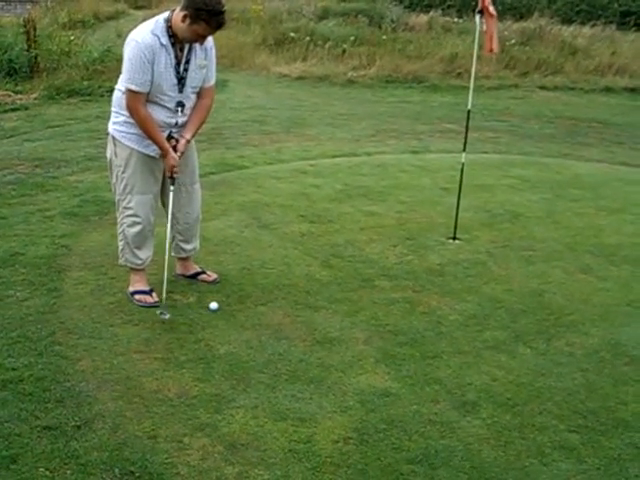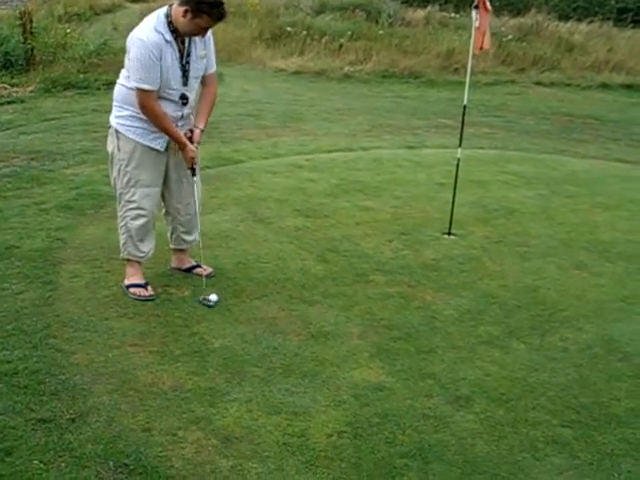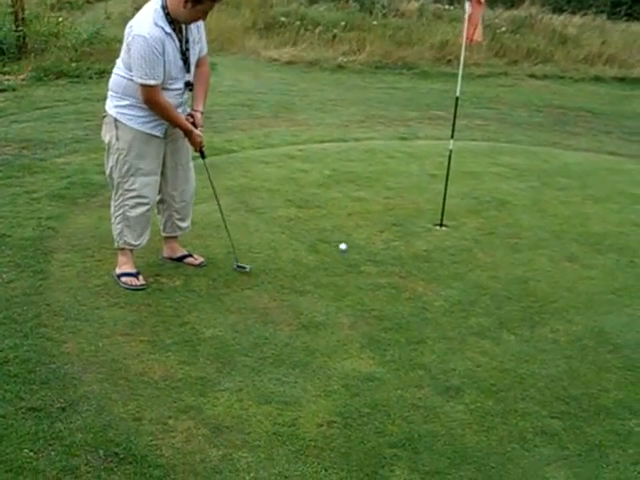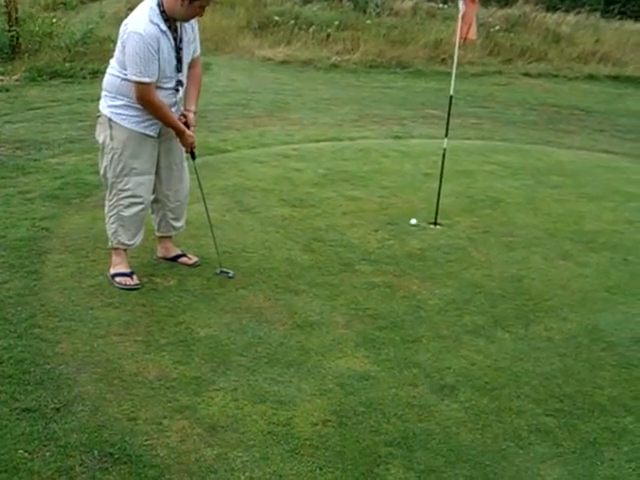
dt=0.4s
person 1, frame 1
left shoulder: (204, 43)
right shoulder: (143, 42)
left elbow: (206, 96)
right elbow: (135, 105)
left wrist: (185, 139)
right wrist: (164, 150)
left hip: (179, 136)
right hip: (136, 137)
left knee: (187, 204)
right knee: (137, 209)
left ankle: (185, 262)
right ankle: (137, 276)
person 1, frame 2
left shoulder: (201, 34)
right shoulder: (147, 40)
left elbow: (209, 82)
right elbow: (147, 104)
left wrist: (198, 128)
right wrist: (182, 143)
left hip: (178, 128)
right hip: (138, 130)
left knee: (185, 196)
right knee: (139, 202)
left ankle: (180, 255)
right ankle: (133, 269)
person 1, frame 3
right shoulder: (147, 33)
left elbow: (201, 64)
right elbow: (151, 97)
left wrist: (197, 110)
right wrist: (188, 130)
left hip: (172, 116)
right hip: (134, 119)
left knee: (179, 185)
right knee: (135, 191)
left ankle: (171, 244)
right ankle: (125, 258)
person 1, frame 4
right shoulder: (142, 31)
left elbow: (194, 64)
right elbow: (145, 95)
left wrist: (189, 111)
right wrist: (181, 130)
left hip: (165, 116)
right hip: (127, 119)
left knee: (174, 184)
right knee: (130, 191)
left ankle: (165, 244)
right ankle: (119, 258)
